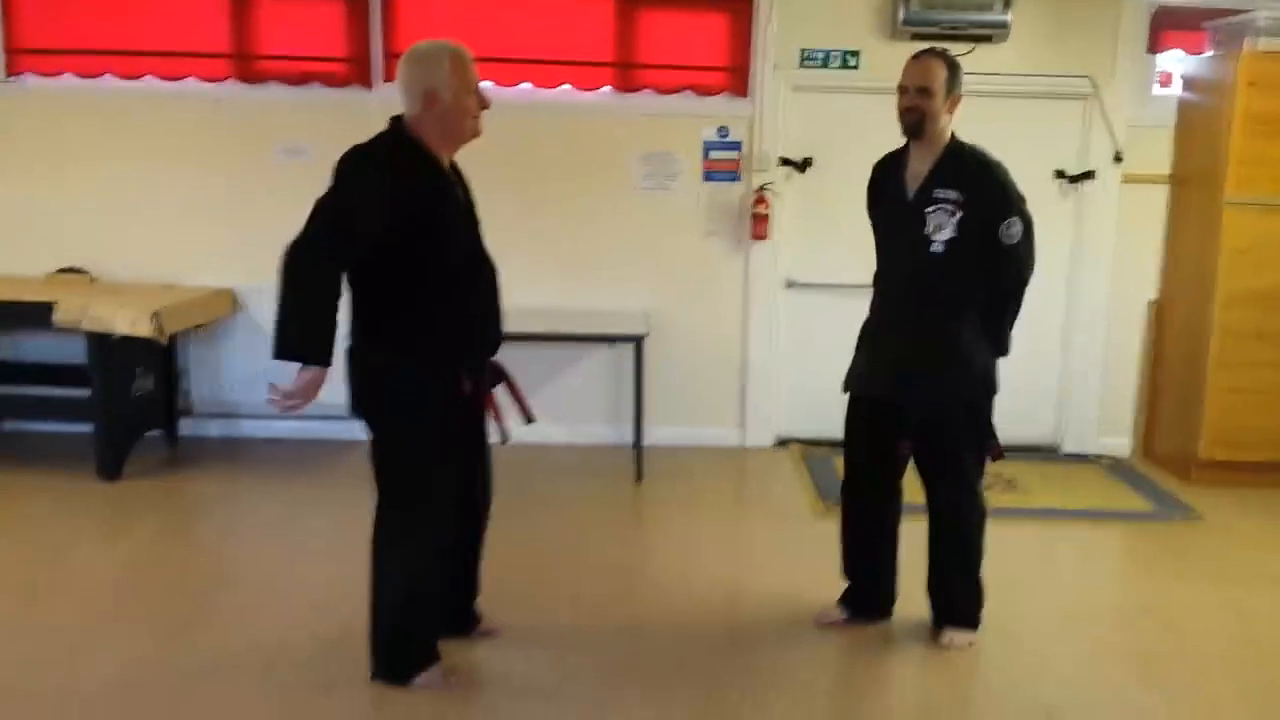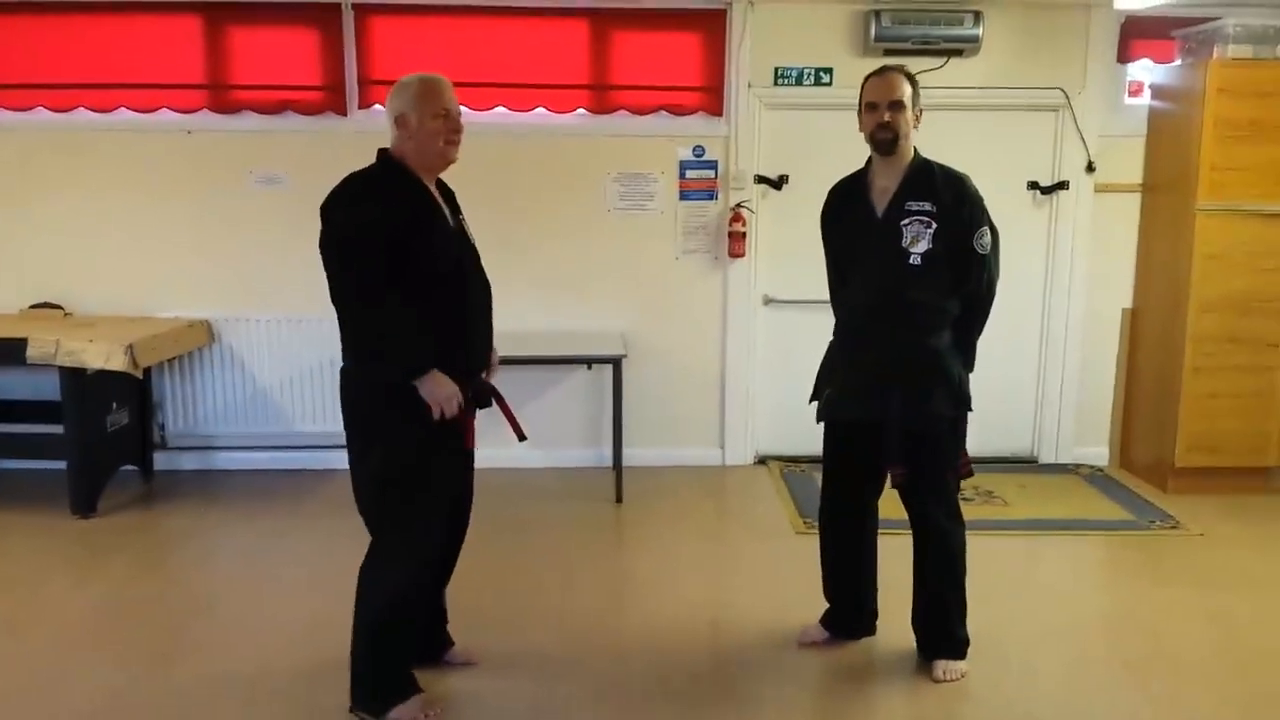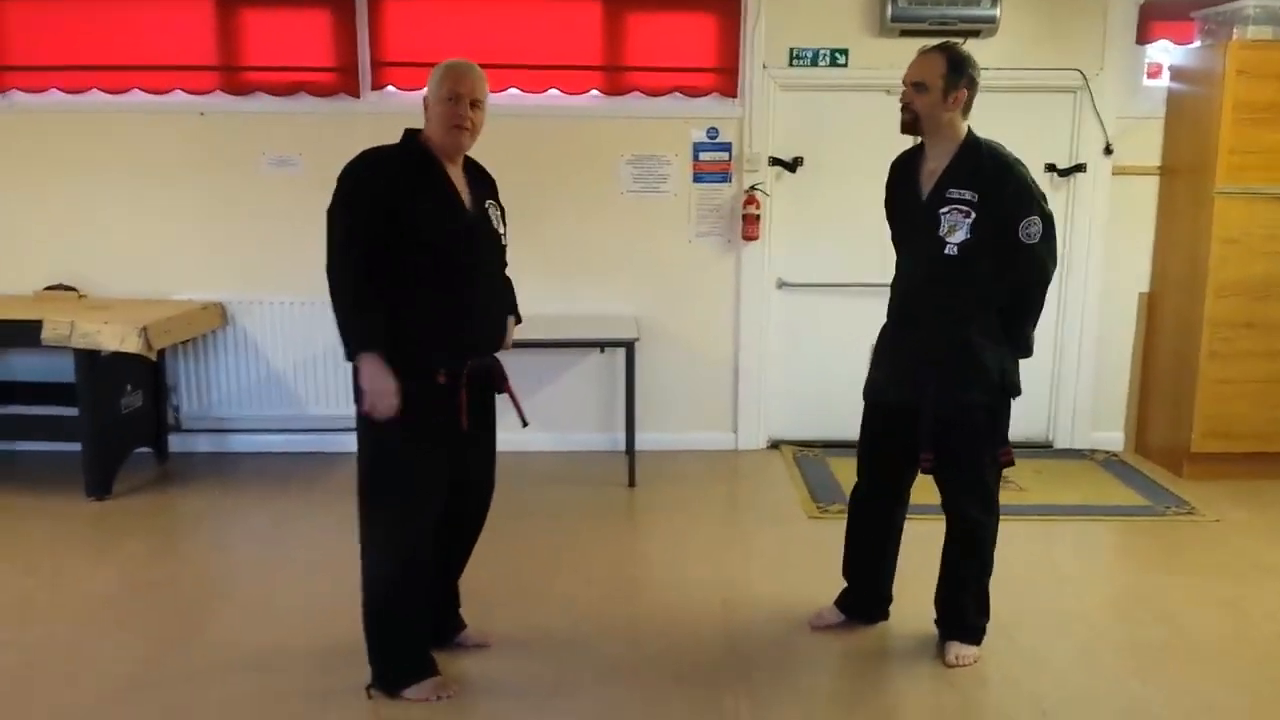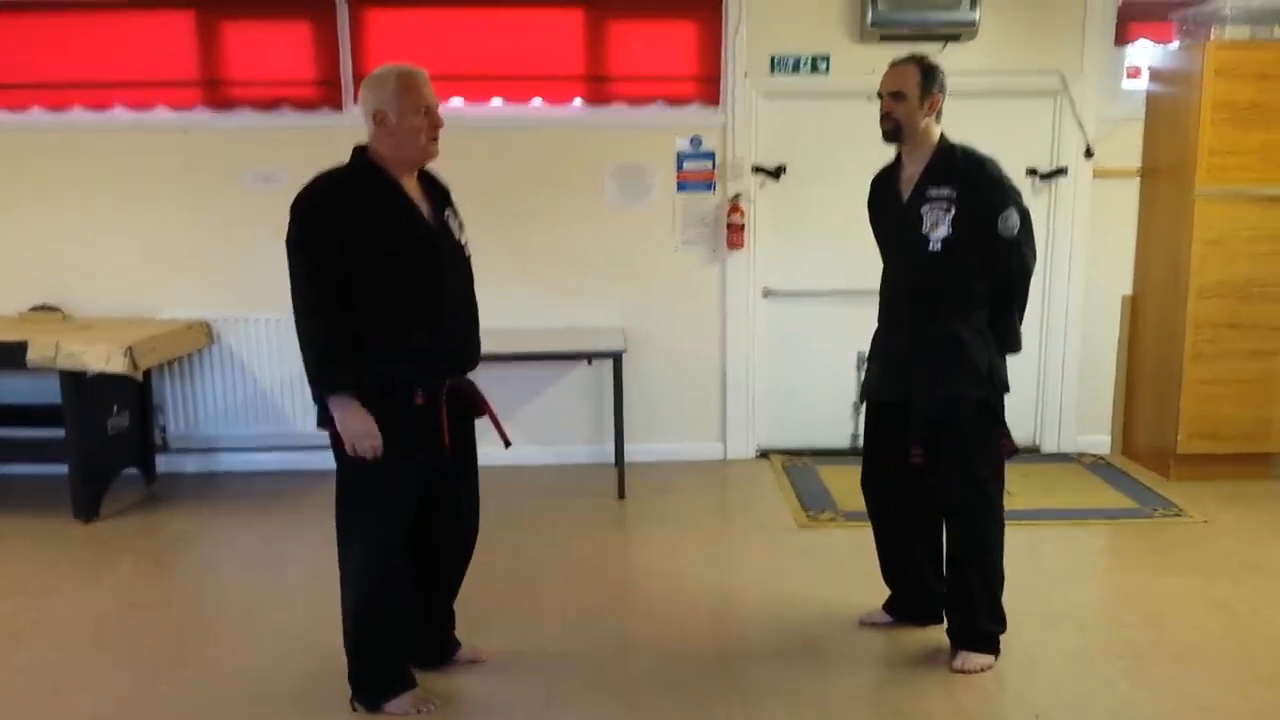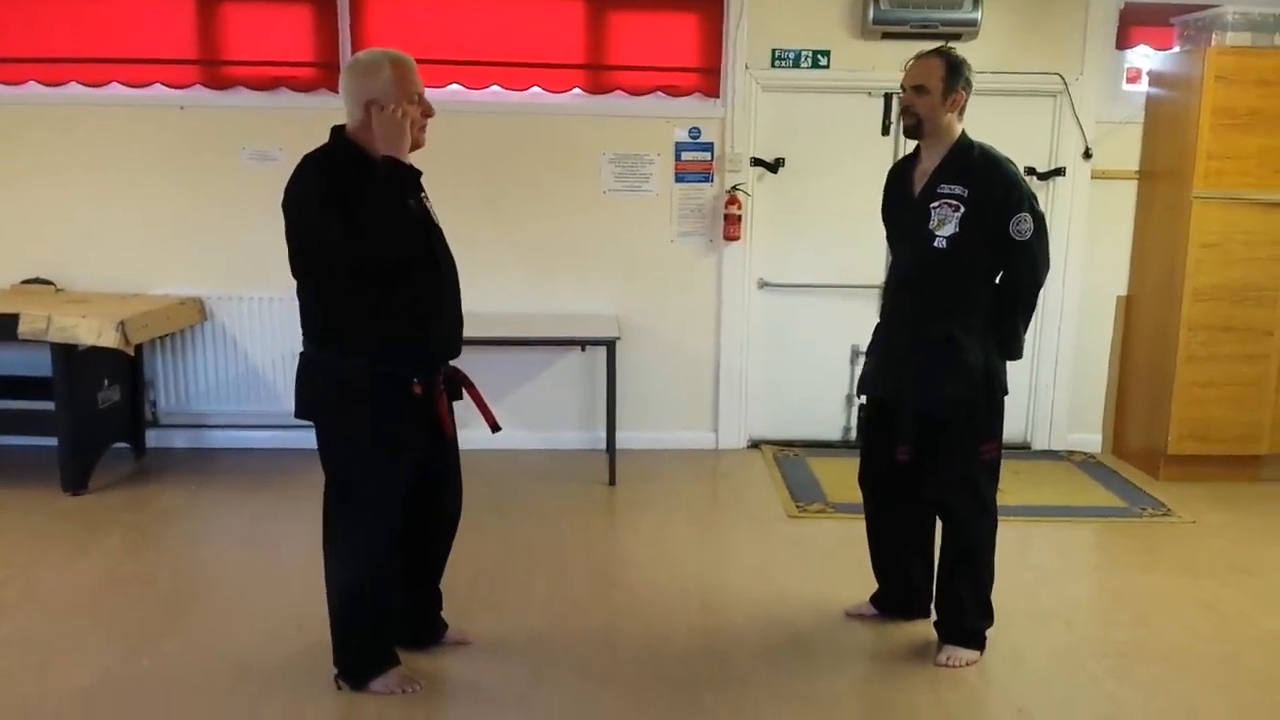
dt=1s
person 1, frame 1
left shoulder: (434, 166)
right shoulder: (378, 170)
right elbow: (316, 256)
right wrist: (311, 359)
left hip: (452, 373)
right hip: (408, 379)
left knee: (465, 496)
right knee: (417, 509)
left ankle: (451, 611)
right ankle: (401, 653)
person 1, frame 2
left shoulder: (437, 194)
right shoulder: (363, 198)
right elbow: (363, 302)
left wrist: (474, 351)
right wrist: (423, 373)
left hip: (445, 393)
right hip: (395, 398)
left knee: (443, 524)
right knee: (404, 535)
left ankle: (424, 637)
person 1, frame 3
left shoulder: (480, 182)
right shoulder: (377, 173)
right elbow: (349, 272)
left wrist: (505, 316)
right wrist: (369, 358)
left hip: (468, 376)
right hip: (403, 377)
left knee: (464, 505)
right knee: (401, 515)
left ankle: (437, 619)
right ankle: (397, 663)
person 1, frame 4
left shoulder: (433, 192)
right shoulder: (333, 199)
right elbow: (316, 310)
left wrist: (456, 374)
right wrist: (341, 399)
left hip: (445, 398)
right hip: (381, 404)
left knee: (451, 527)
right knee: (380, 539)
left ankle: (431, 639)
person 1, frame 5
left shoulder: (386, 175)
right shoulder: (323, 177)
right elbow: (372, 254)
right wrist: (393, 166)
left hip: (416, 382)
right hip: (359, 390)
left knee: (433, 507)
right knee: (367, 520)
left ankle: (417, 620)
right ankle: (363, 657)
person 2, frame 1
left shoulder: (985, 179)
right shoulder: (884, 175)
left elbow: (1014, 268)
left wrist: (979, 344)
right wrist: (892, 326)
left hip: (955, 364)
right hip: (884, 353)
left knee: (953, 492)
right knee: (865, 480)
left ankle: (957, 611)
right ankle: (867, 596)
person 2, frame 2
left shoulder: (953, 193)
right shoulder: (842, 199)
left elbow: (979, 286)
left wrist: (943, 355)
right wrist: (862, 347)
left hip: (930, 381)
right hip: (854, 374)
left knee: (935, 513)
right knee: (844, 505)
left ankle: (943, 639)
right ankle: (849, 614)
person 2, frame 3
left shoulder: (1002, 174)
right shoulder: (903, 170)
left elbow: (1035, 268)
left wrist: (1000, 345)
right wrist: (913, 329)
left hip: (973, 367)
right hip: (902, 354)
left knee: (969, 502)
right knee: (877, 484)
left ankle: (962, 624)
right ankle: (863, 598)
person 2, frame 4
left shoulder: (977, 175)
right shoulder: (883, 184)
left elbow: (1016, 263)
left wrist: (990, 341)
right wrist: (903, 333)
left hip: (962, 366)
right hip: (897, 358)
left knee: (968, 498)
right knee: (890, 487)
left ankle: (977, 632)
right ankle: (914, 600)
person 2, frame 5
left shoulder: (993, 175)
right shoulder: (900, 175)
left elbow: (1028, 268)
left wrist: (993, 347)
right wrist: (900, 331)
left hip: (962, 367)
right hip: (897, 356)
left knee: (962, 499)
right knee: (886, 485)
left ankle: (964, 627)
right ankle: (901, 594)
